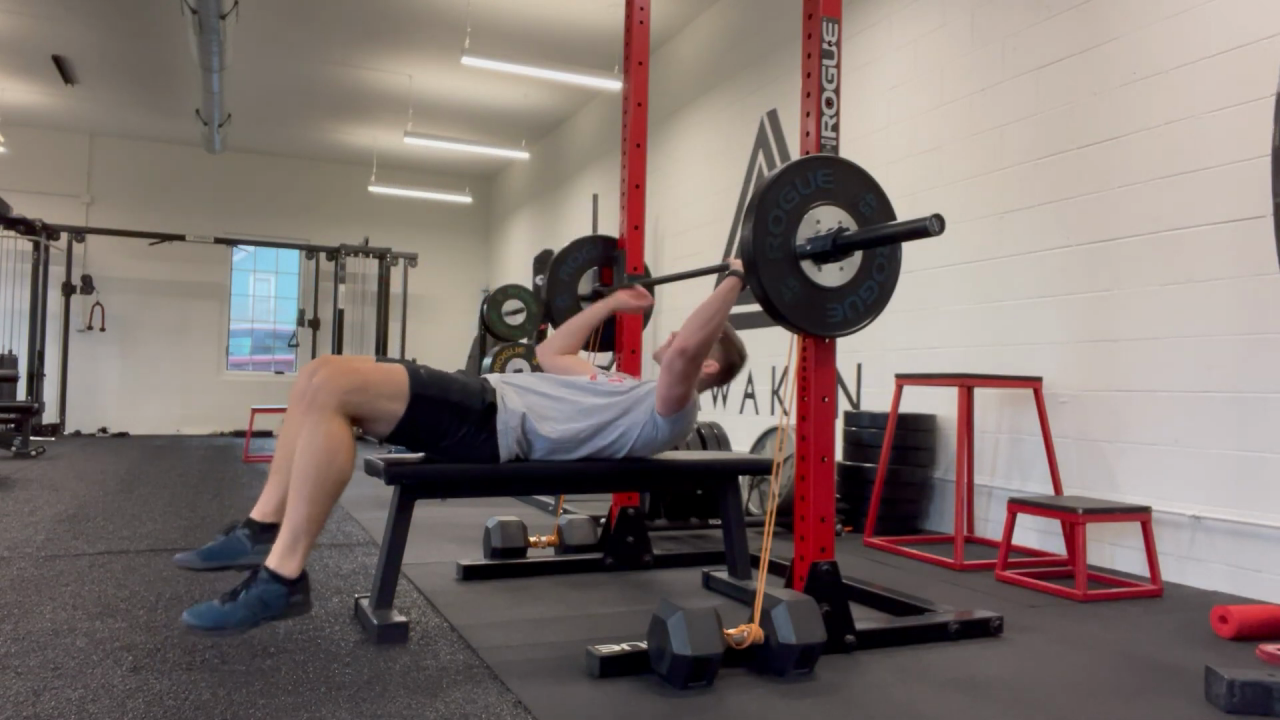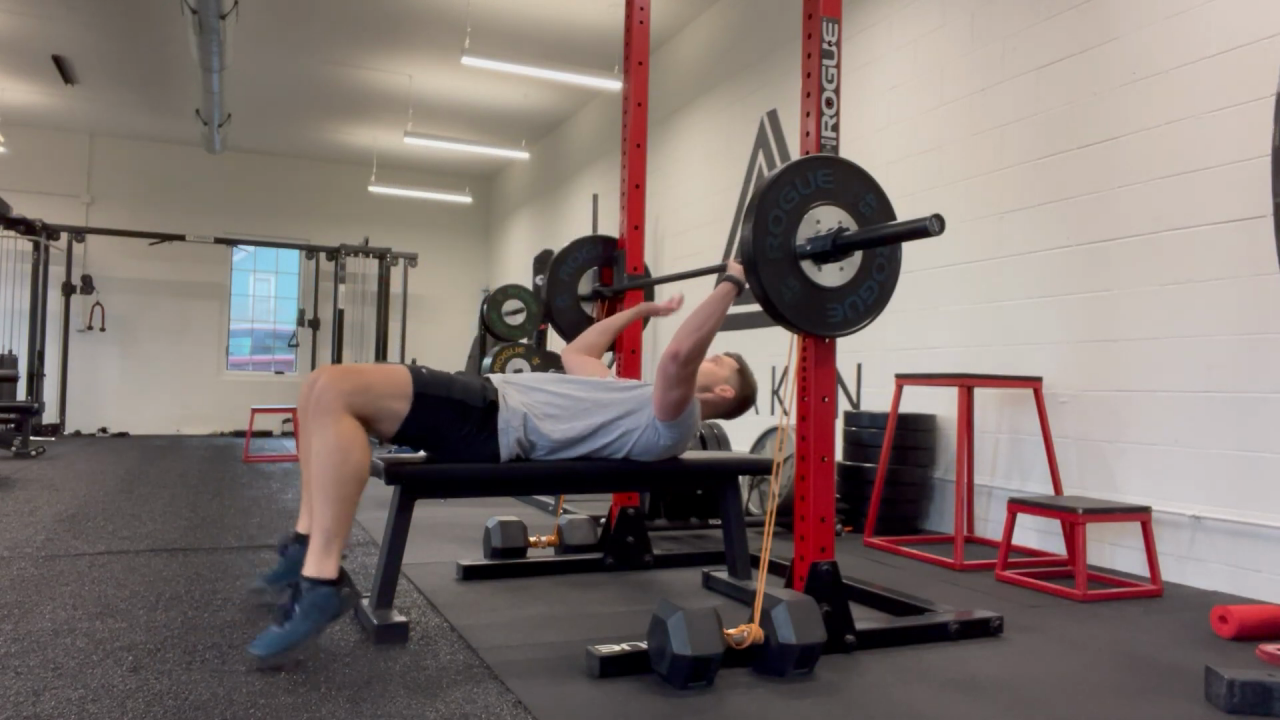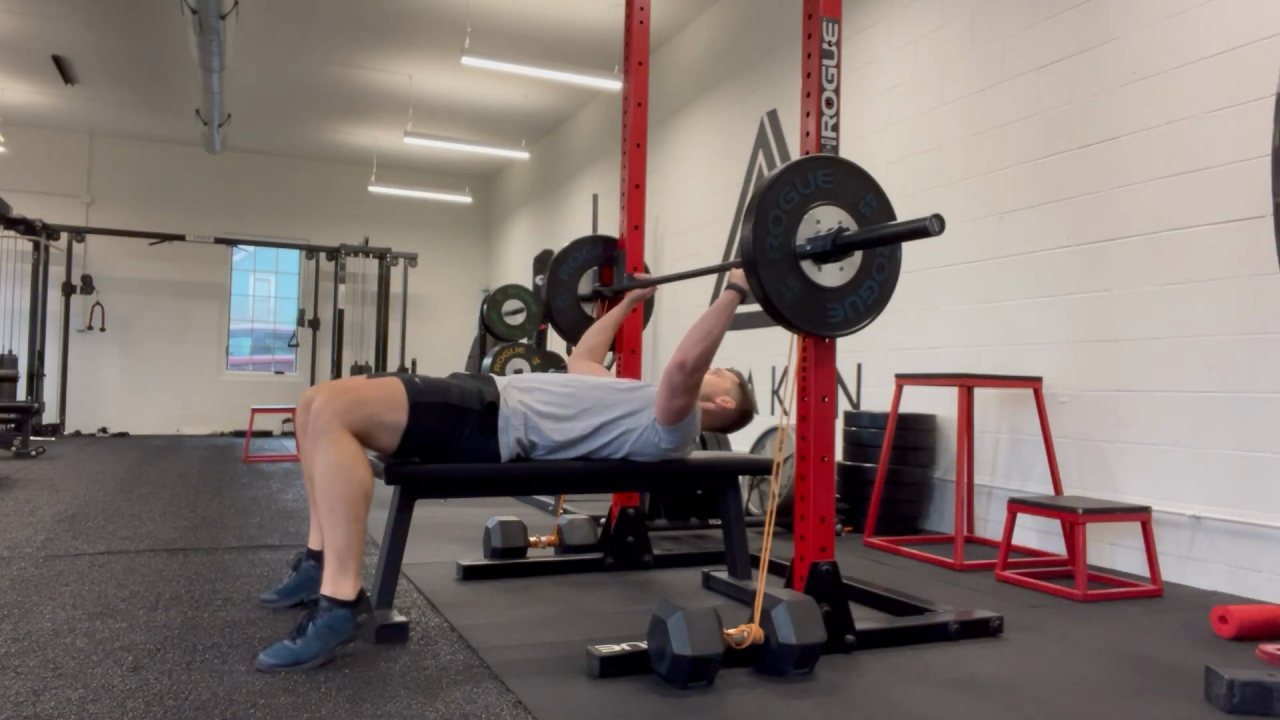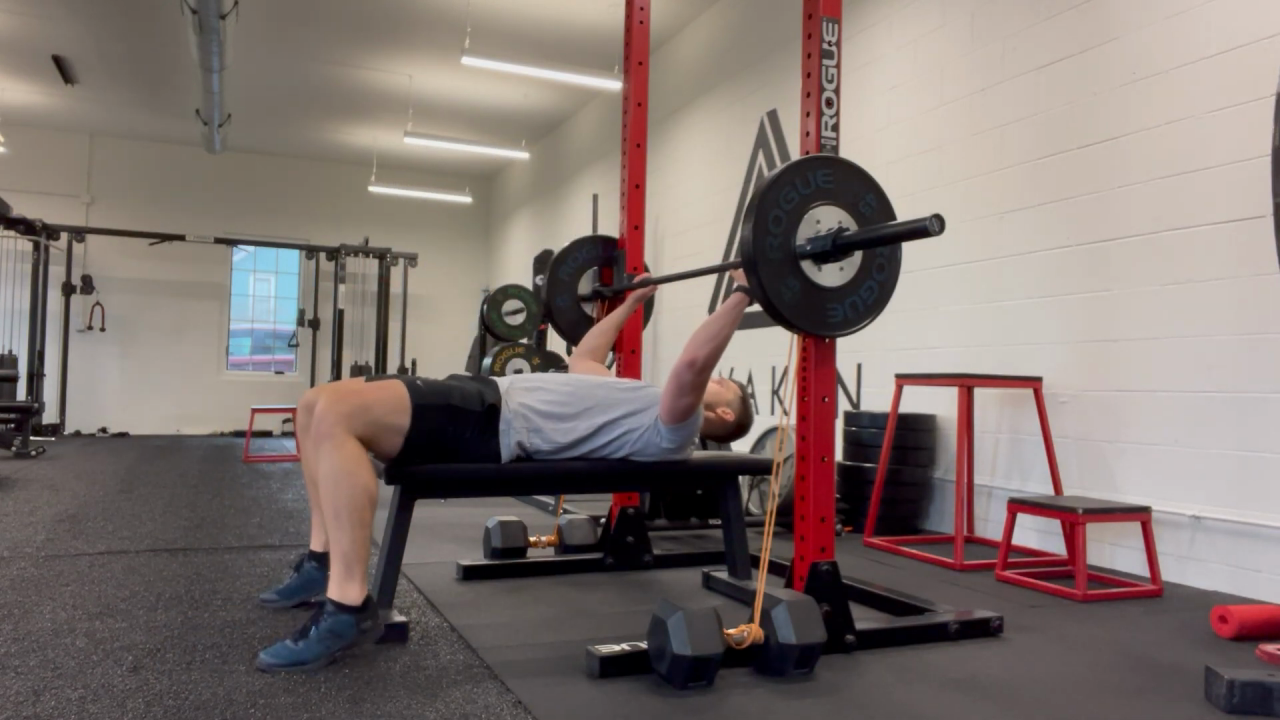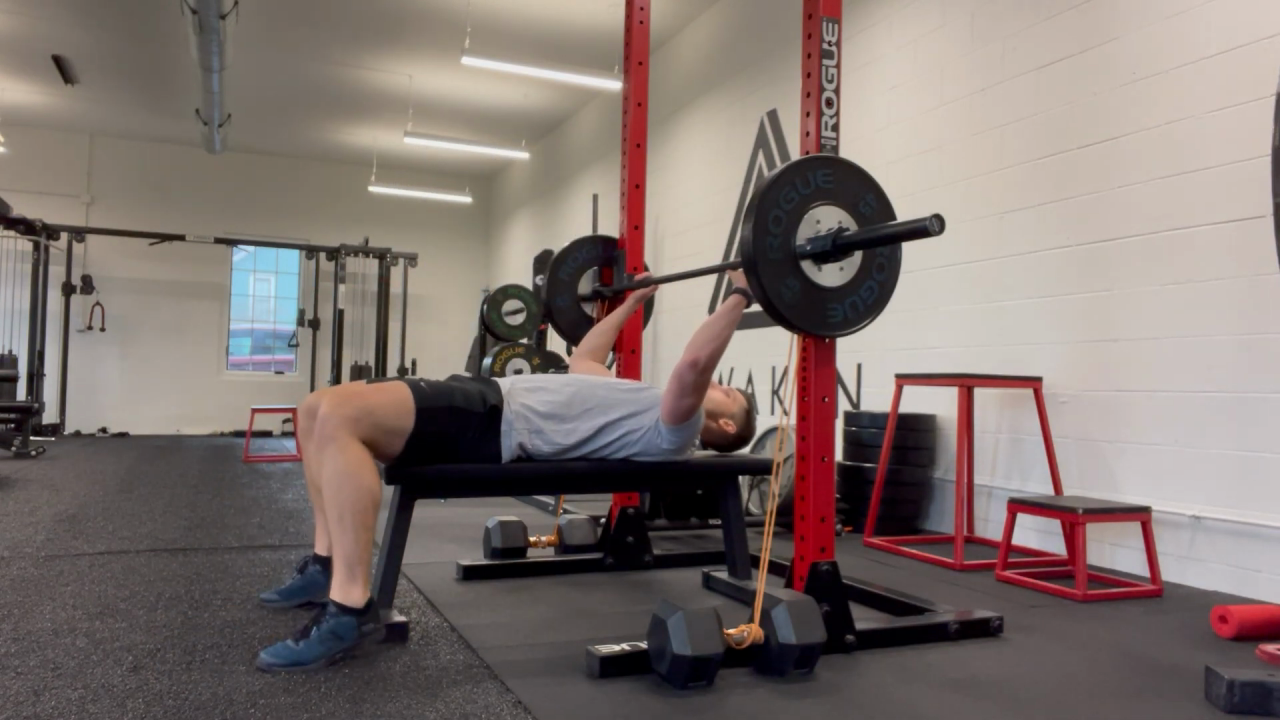
dt=0.2s
person 1, frame 1
left shoulder: (669, 413)
right shoulder: (624, 385)
left elbow: (686, 348)
right elbow: (551, 353)
left wrist: (734, 279)
right wrist: (609, 305)
left hip: (493, 427)
right hip: (485, 397)
left knee: (331, 388)
right knee: (319, 376)
left ankle: (282, 579)
right ankle: (263, 528)
person 1, frame 2
left shoulder: (672, 422)
right shoulder: (635, 394)
left elbow: (677, 352)
right elbow: (578, 352)
left wrist: (731, 282)
right wrist: (638, 310)
left hip: (495, 425)
right hip: (490, 396)
left knee: (334, 391)
right knee: (323, 388)
left ankle: (322, 581)
right ankle: (308, 543)
person 1, frame 3
left shoulder: (674, 427)
right shoulder: (634, 402)
left elbow: (681, 364)
right elbow: (580, 359)
left wrist: (734, 291)
right wrist: (628, 302)
left hip: (496, 426)
right hip: (489, 398)
left knee: (332, 411)
right knee: (317, 403)
left ankle: (340, 601)
right ankle: (322, 559)
person 1, frame 4
left shoulder: (673, 430)
right shoulder: (641, 404)
left elbow: (691, 360)
right elbow: (583, 358)
left wrist: (741, 293)
right wrist: (632, 302)
left hip: (496, 427)
left knee: (335, 416)
right knee: (317, 406)
left ankle: (348, 606)
right ankle: (325, 560)
person 1, frame 5
left shoulder: (674, 431)
right shoulder: (642, 405)
left elbow: (693, 362)
right elbow: (583, 359)
left wrist: (740, 294)
right wrist: (632, 302)
left hip: (499, 427)
left knee: (339, 418)
right knee: (318, 409)
left ankle: (350, 609)
right ankle: (328, 563)
